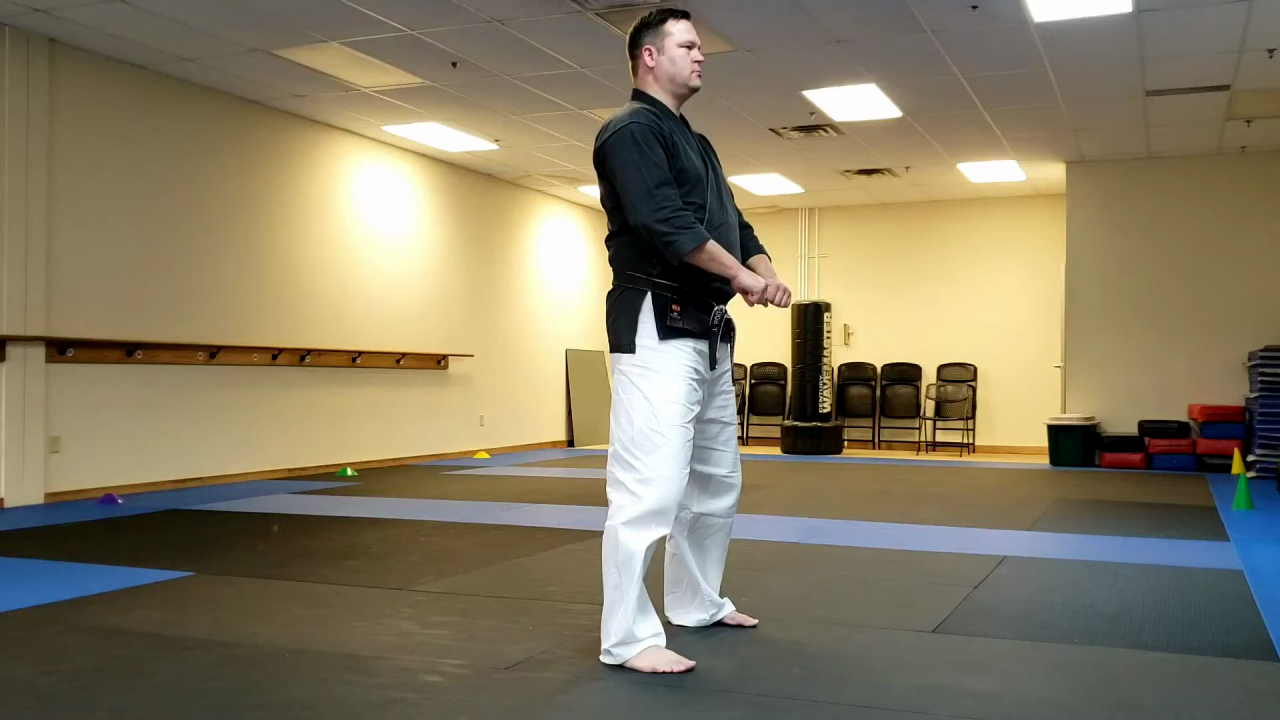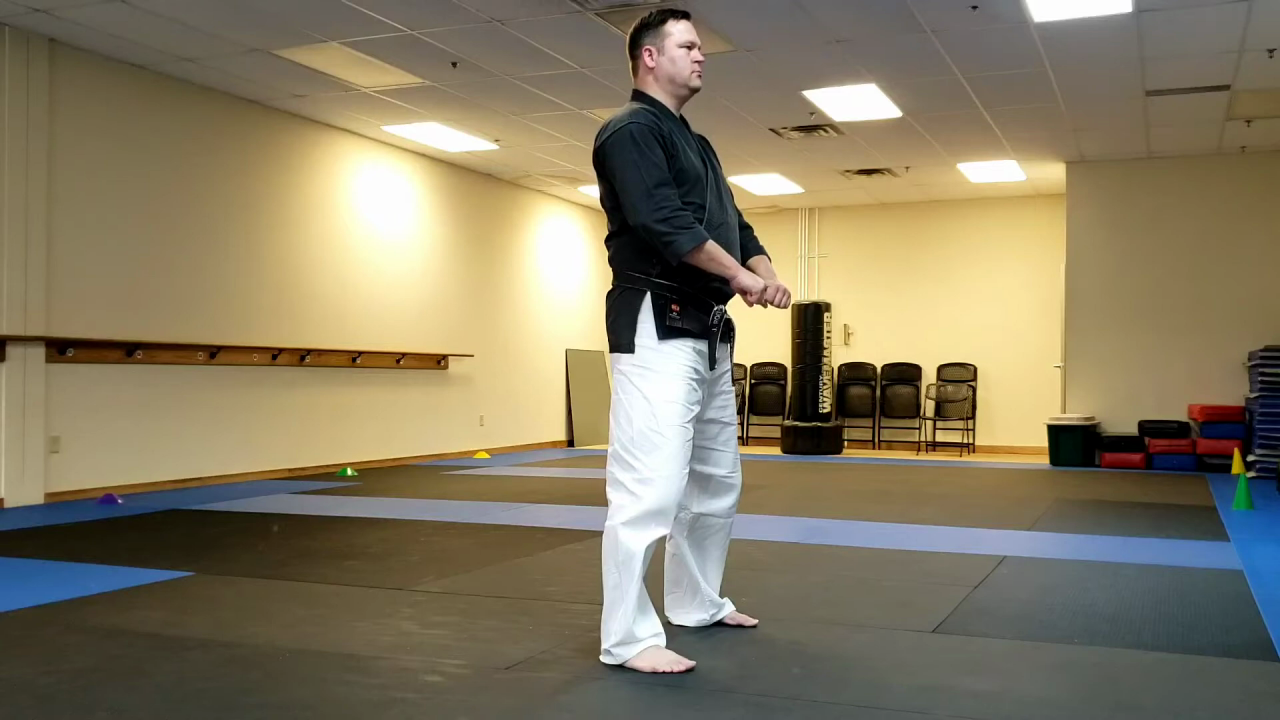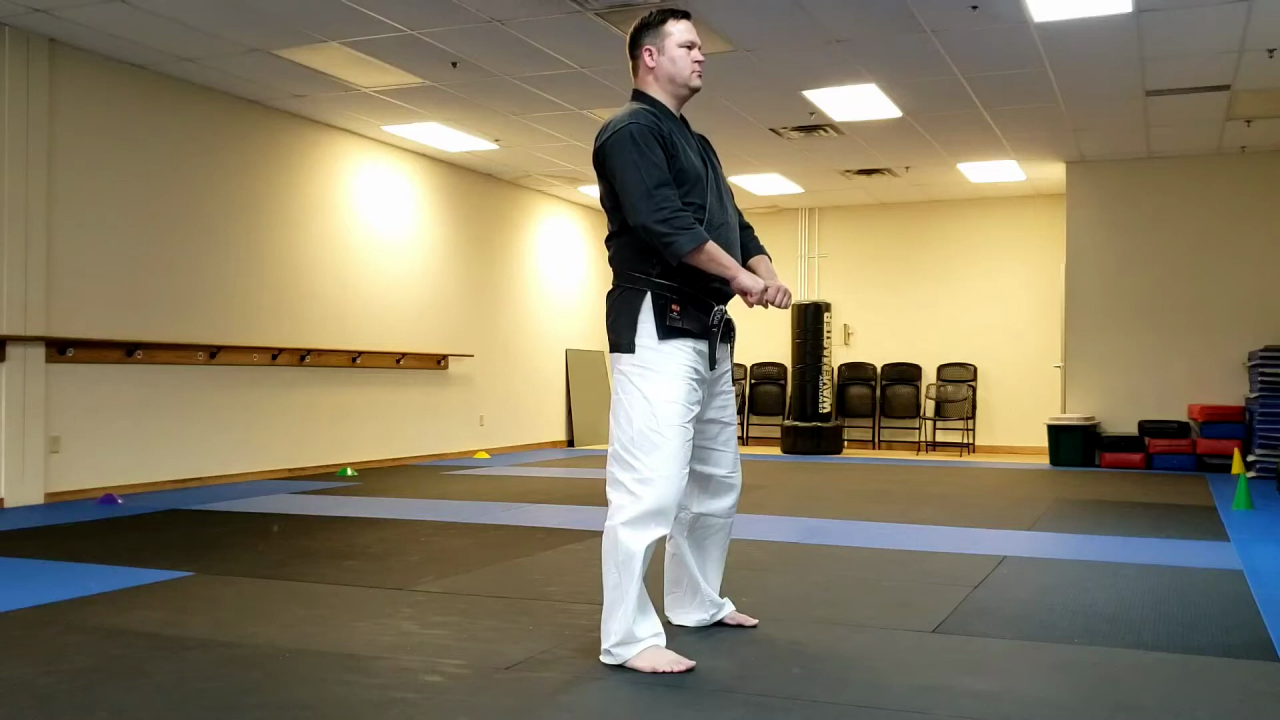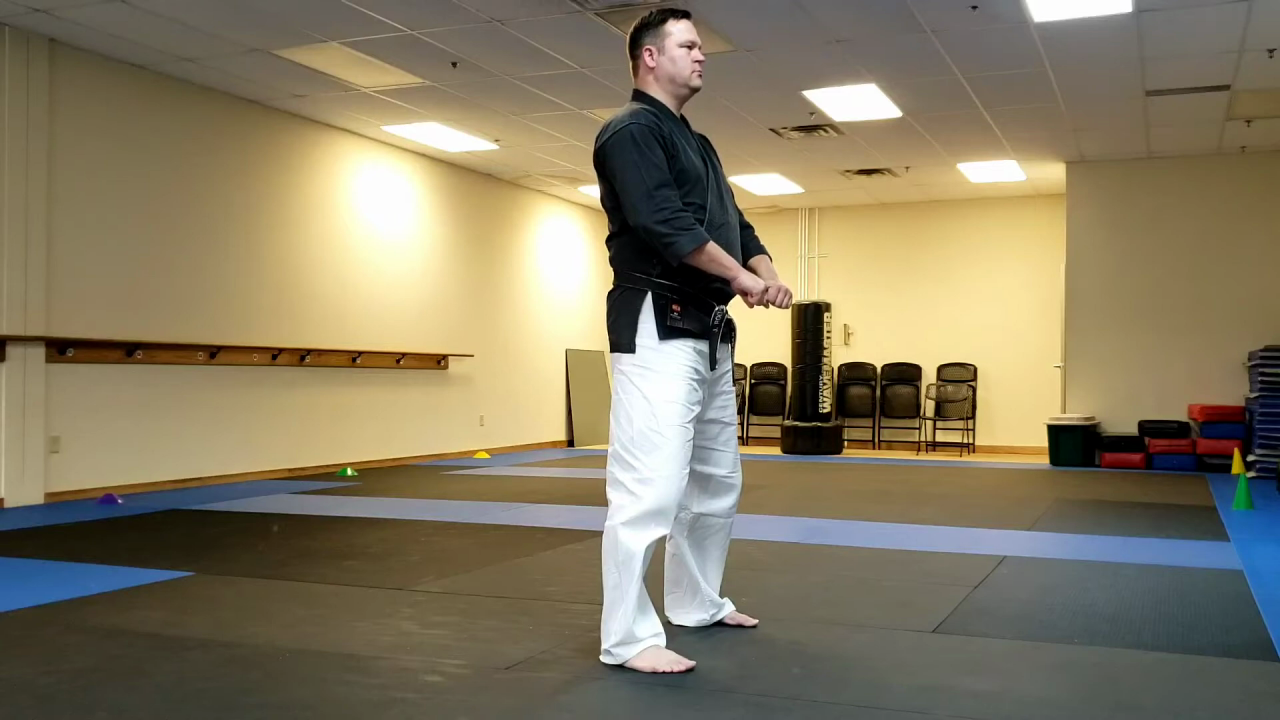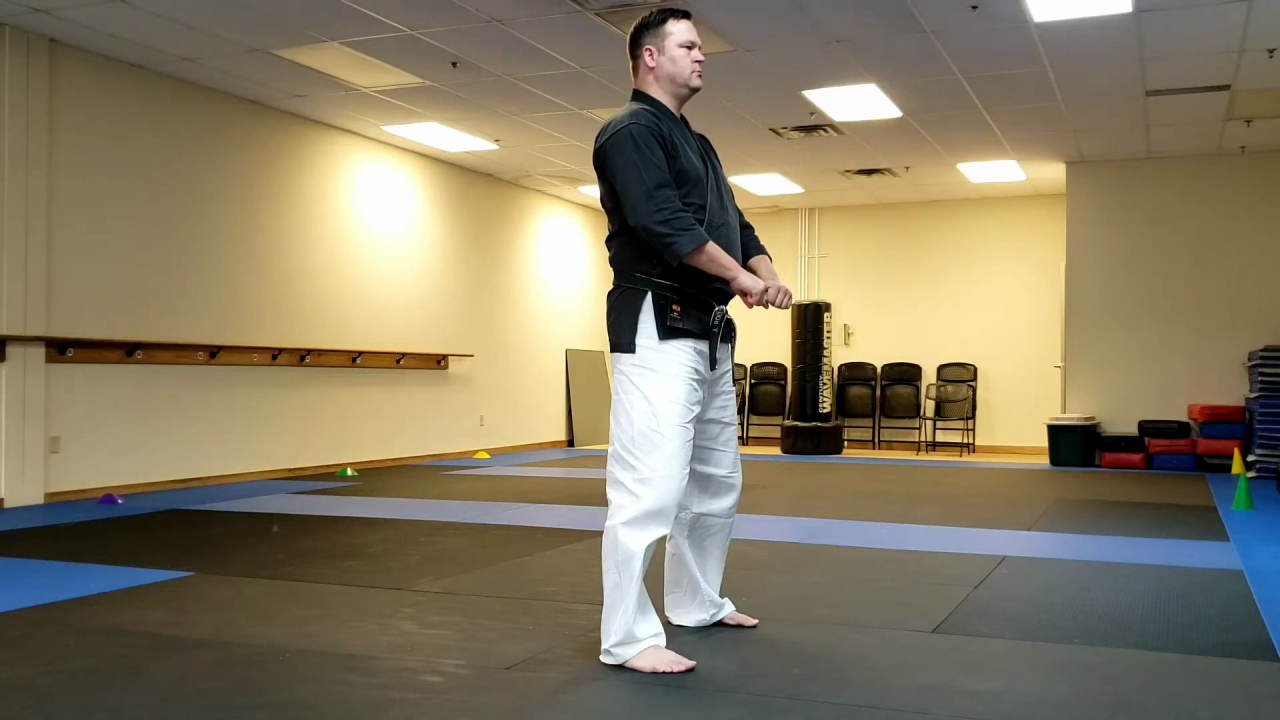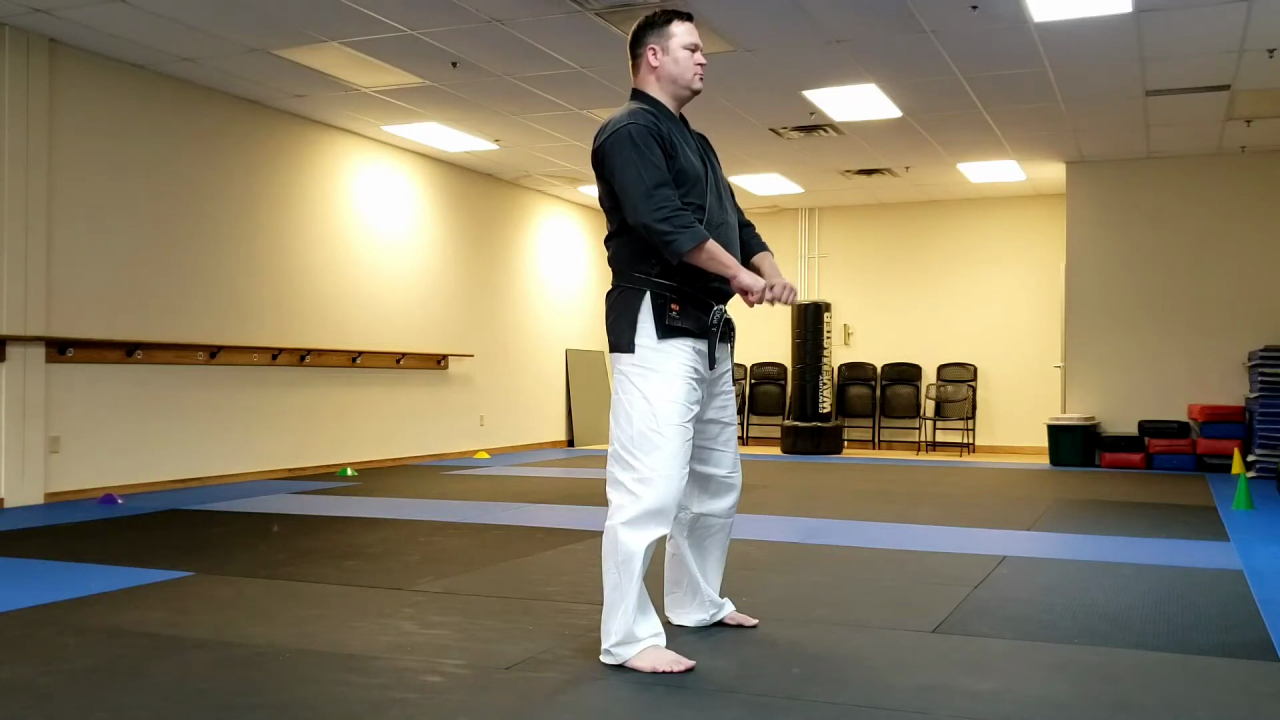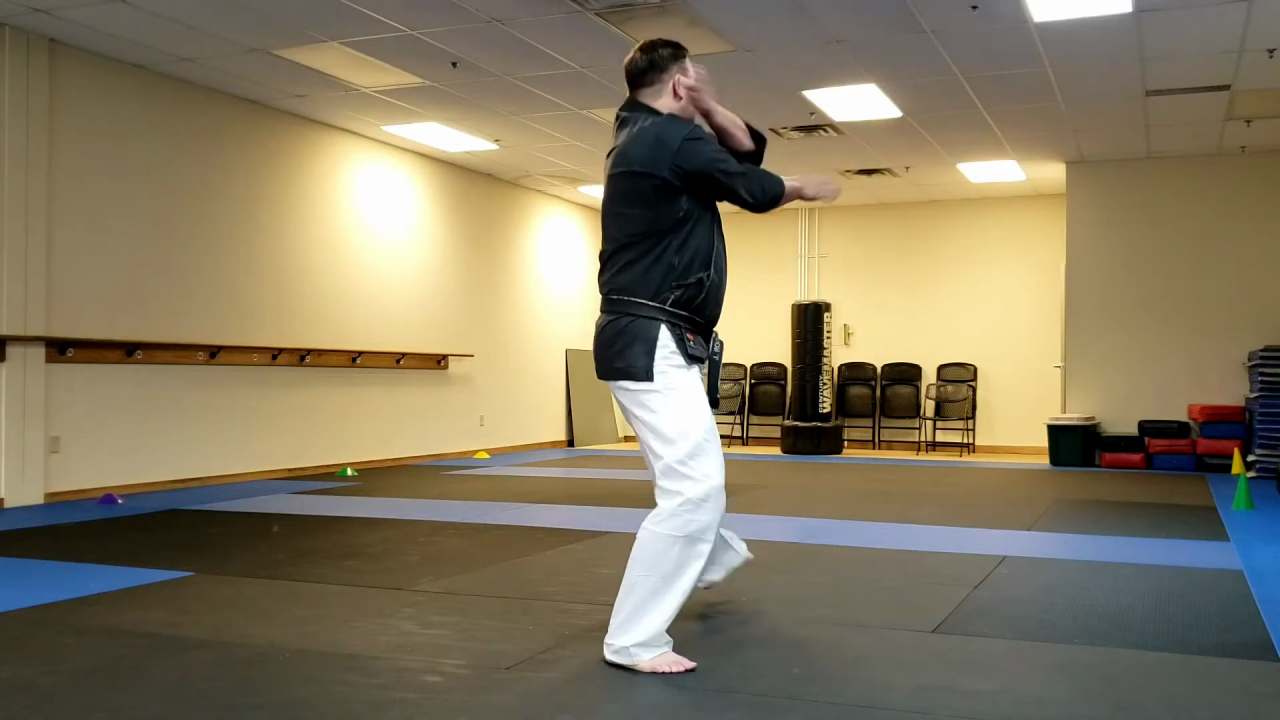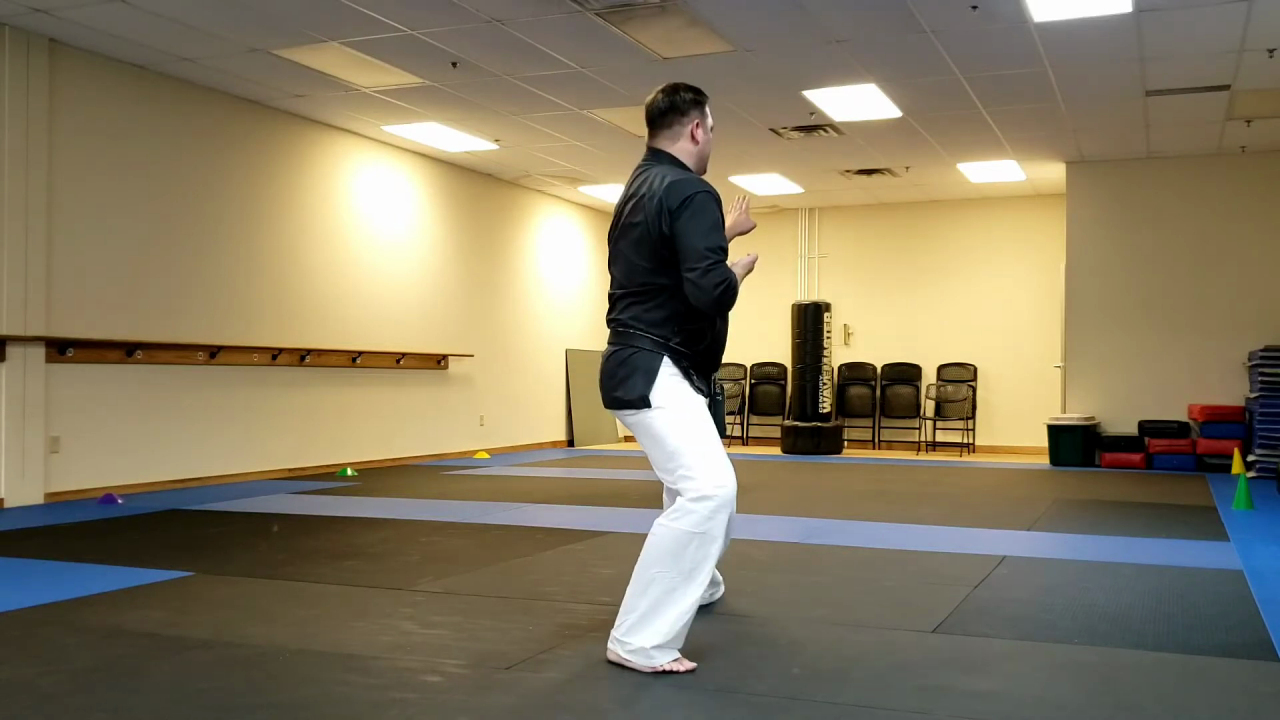
dt=0.4s
person 1, frame 1
left shoulder: (696, 144)
right shoulder: (632, 130)
left elbow: (733, 223)
right elbow: (664, 223)
left wrist: (767, 271)
right wrist: (740, 276)
left hip: (707, 330)
right hip: (658, 327)
left knee: (716, 480)
right knee: (650, 487)
left ankle: (696, 604)
right ankle: (627, 636)
person 1, frame 2
left shoulder: (694, 144)
right shoulder: (631, 131)
left elbow: (733, 223)
right elbow: (663, 222)
left wrist: (768, 274)
right wrist: (740, 275)
left hip: (706, 330)
right hip: (658, 327)
left knee: (716, 481)
right knee: (650, 487)
left ankle: (695, 604)
right ankle: (627, 637)
person 1, frame 3
left shoulder: (696, 144)
right shoulder: (631, 131)
left elbow: (733, 223)
right elbow: (664, 223)
left wrist: (767, 273)
right wrist: (739, 276)
left hip: (707, 330)
right hip: (657, 327)
left knee: (715, 481)
right knee: (649, 487)
left ankle: (696, 603)
right ankle: (627, 637)
person 1, frame 4
left shoulder: (695, 143)
right shoulder: (631, 132)
left elbow: (733, 223)
right elbow: (664, 223)
left wrist: (768, 275)
right wrist: (740, 277)
left hip: (707, 330)
right hip: (658, 327)
left knee: (716, 480)
right knee: (650, 486)
left ankle: (696, 604)
right ankle: (627, 637)
person 1, frame 5
left shoulder: (696, 143)
right shoulder: (631, 131)
left elbow: (733, 223)
right elbow: (664, 223)
left wrist: (767, 272)
right wrist: (740, 277)
left hip: (707, 330)
right hip: (658, 327)
left knee: (716, 480)
right knee: (650, 486)
left ankle: (696, 603)
right ankle: (627, 636)
person 1, frame 6
left shoulder: (694, 143)
right shoulder: (629, 130)
left elbow: (734, 221)
right elbow: (662, 222)
left wrist: (771, 268)
right wrist: (740, 275)
left hip: (705, 329)
right hip: (655, 326)
left knee: (715, 480)
right knee: (649, 485)
left ankle: (696, 604)
right ankle: (627, 638)
person 1, frame 7
left shoulder: (646, 135)
right shoulder: (669, 138)
left elbow: (744, 153)
right elbow: (752, 187)
left wrist: (709, 110)
right wrist: (803, 187)
left hip: (656, 339)
right hip: (653, 342)
left knee: (696, 470)
right knee: (694, 485)
left ankle: (710, 556)
right ankle: (634, 640)
person 1, frame 8
left shoulder: (640, 188)
right shoulder: (691, 193)
right elbow: (710, 292)
left wrist: (723, 232)
right wrist: (742, 266)
left hip: (643, 364)
right hip: (655, 370)
left knee: (694, 484)
right knee: (708, 492)
left ankle: (695, 582)
right ankle: (638, 640)
